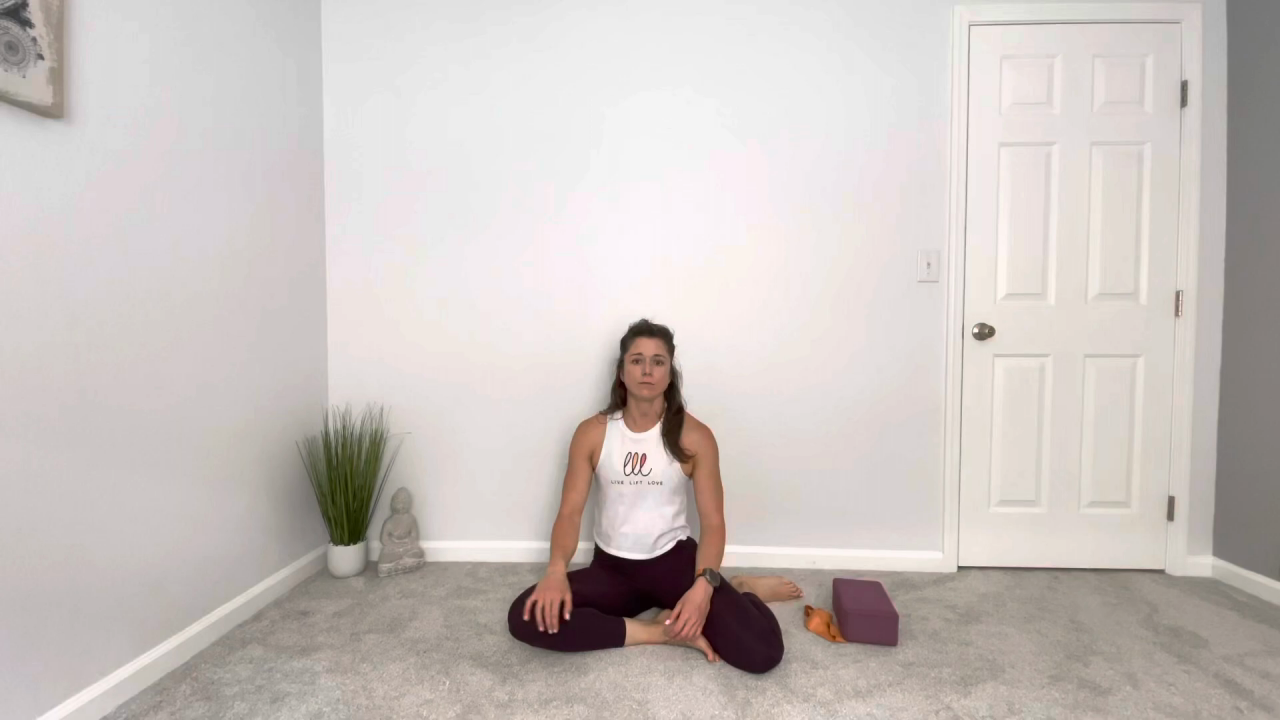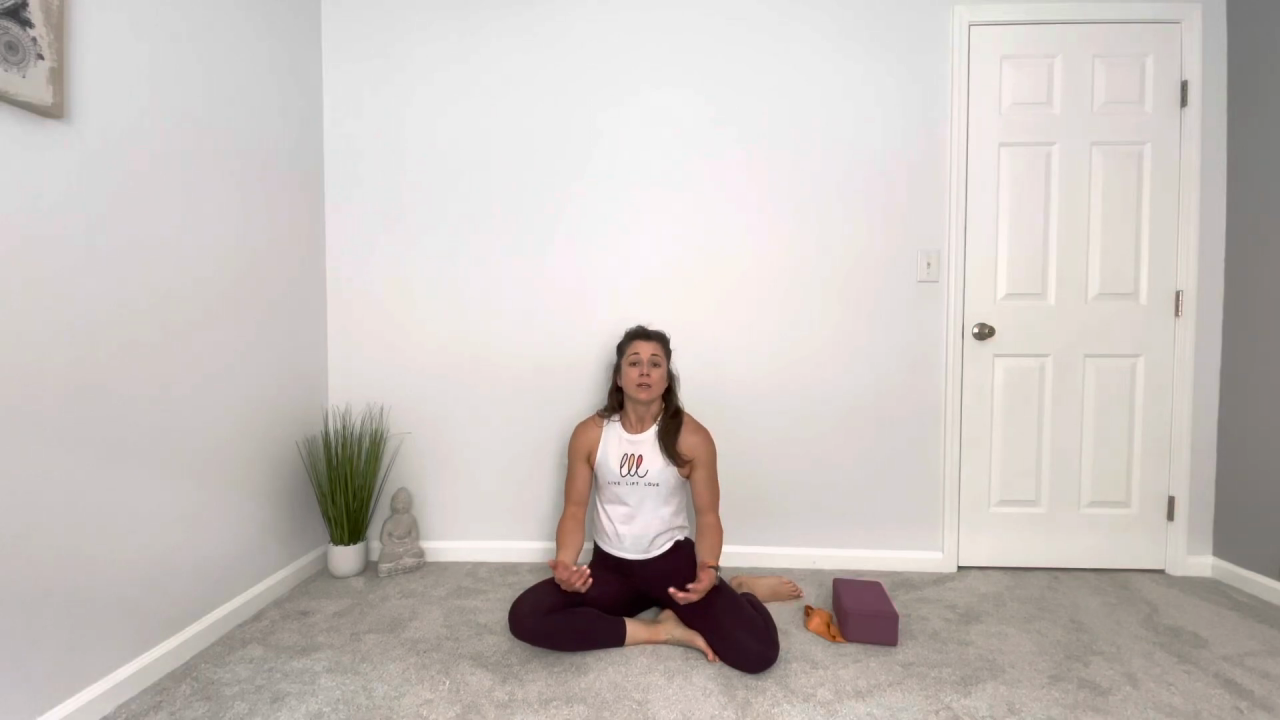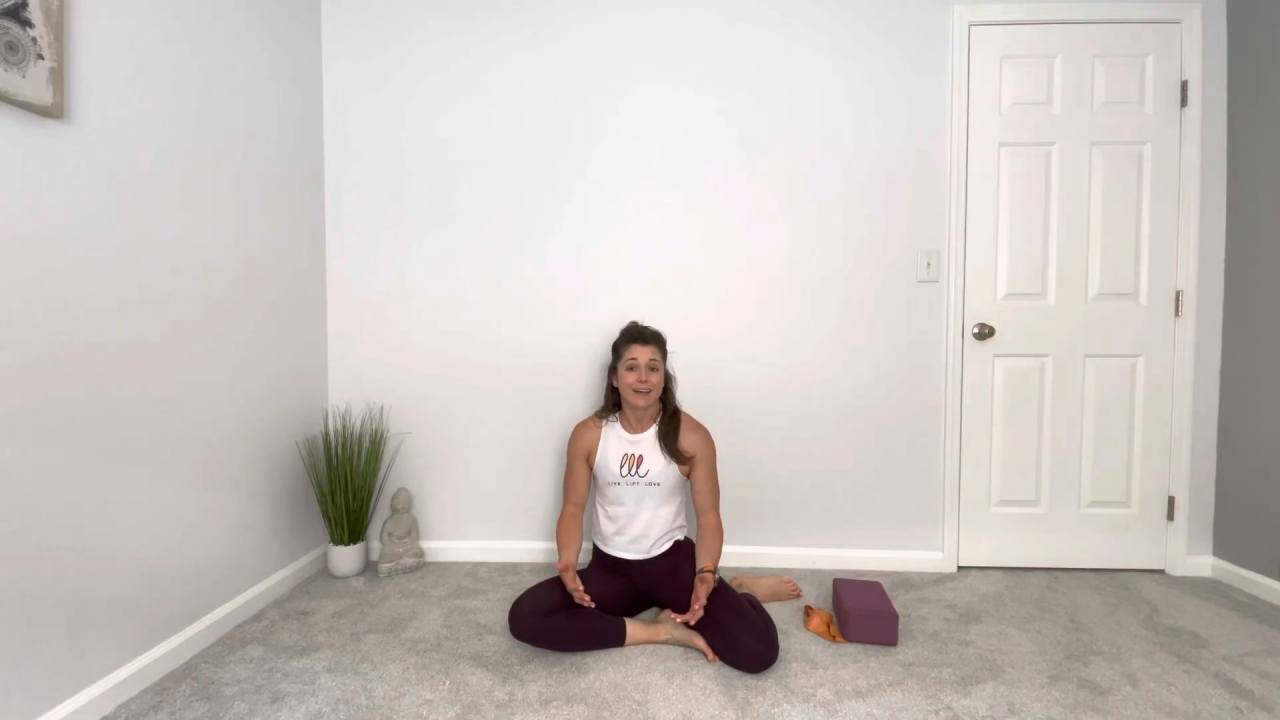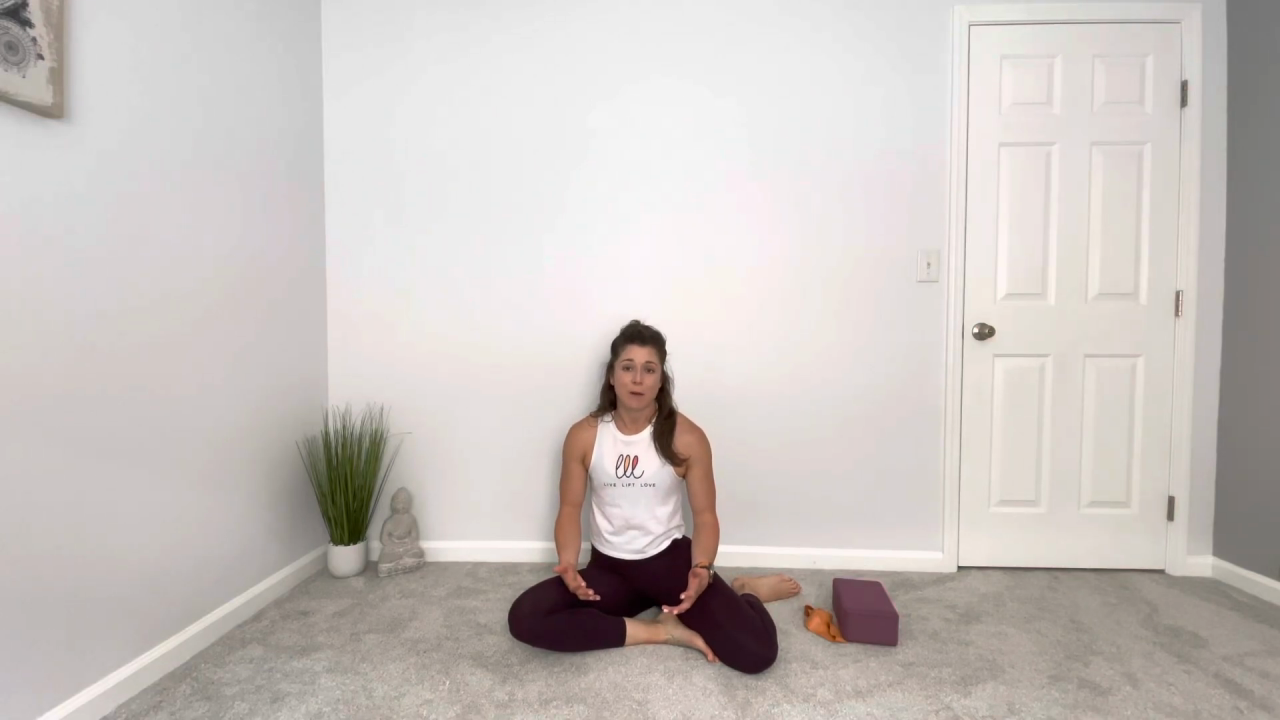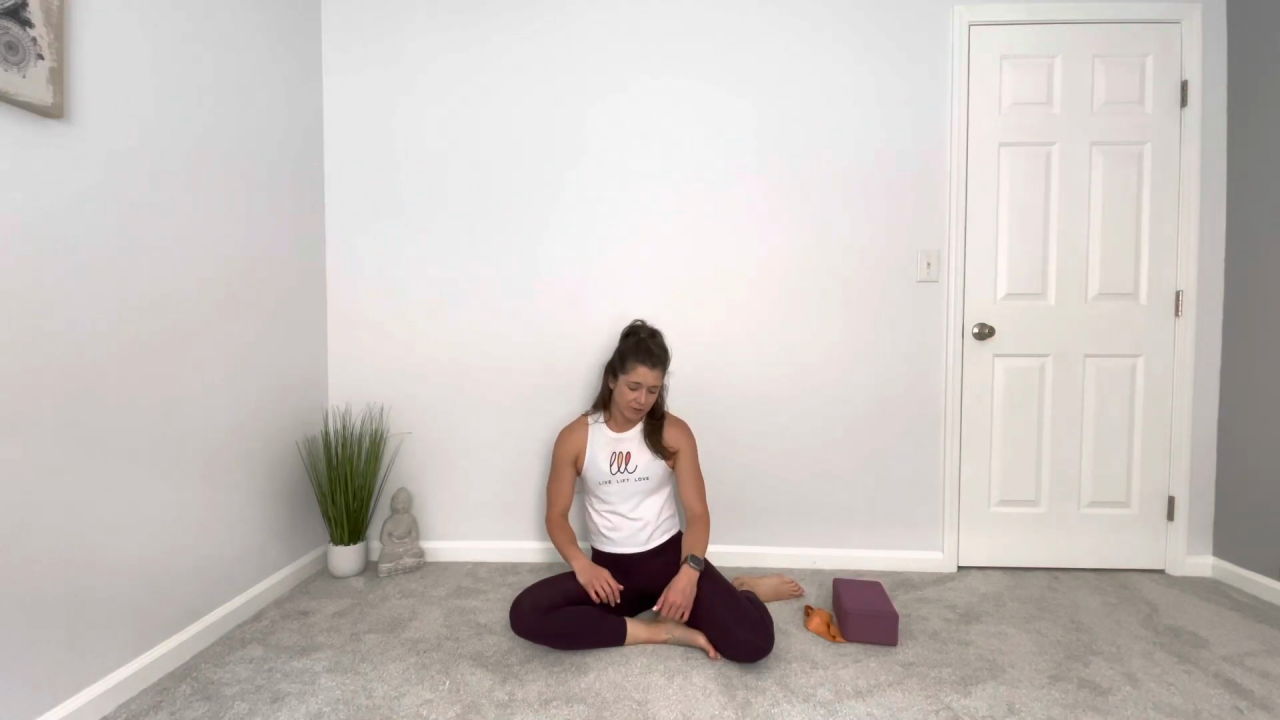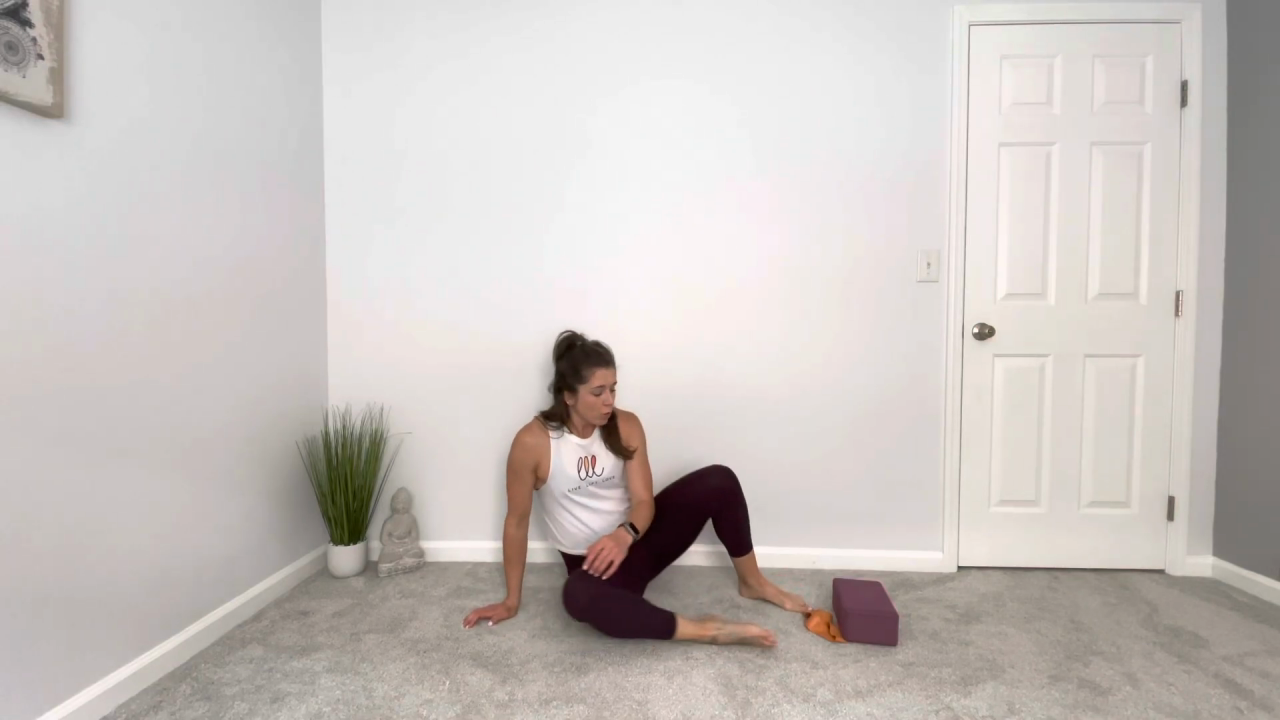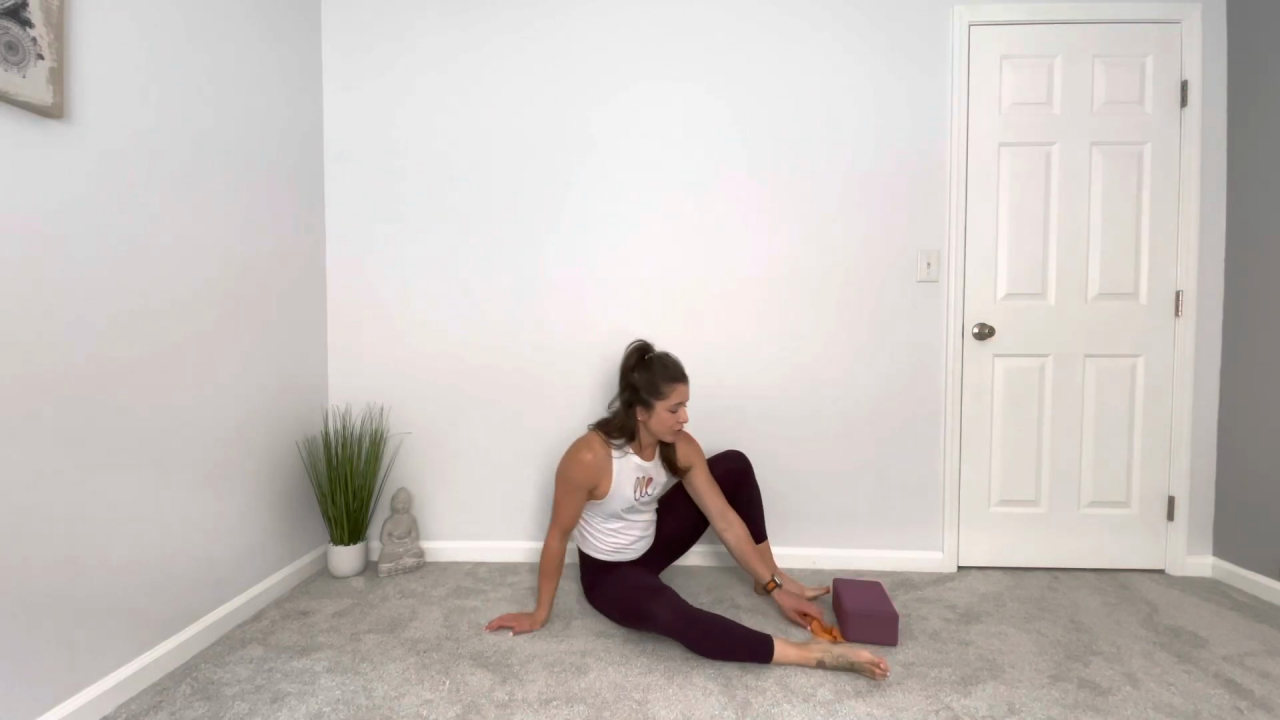
dt=0.7s
person 1, frame 1
left shoulder: (694, 436)
right shoulder: (592, 433)
left elbow: (712, 521)
right elbow: (570, 512)
left wrist: (705, 586)
right wrist: (556, 570)
left hip: (674, 561)
right hip: (613, 567)
left knee: (762, 651)
right knee: (526, 618)
left ankle: (736, 591)
right ankle: (659, 632)
person 1, frame 2
left shoulder: (692, 437)
right shoulder: (589, 433)
left elbow: (708, 516)
right elbow: (574, 509)
left wrist: (709, 572)
right wrist: (565, 563)
left hip: (672, 560)
right hip: (611, 567)
left knee: (758, 651)
right knee: (525, 617)
left ankle: (737, 591)
right ankle: (663, 631)
person 1, frame 3
left shoulder: (692, 436)
right shoulder: (588, 434)
left elbow: (709, 517)
right elbow: (573, 509)
left wrist: (708, 577)
right wrist: (568, 566)
left hip: (672, 560)
right hip: (610, 567)
left knee: (759, 651)
right knee: (525, 618)
left ankle: (738, 591)
right ankle: (662, 631)
person 1, frame 4
left shoulder: (687, 437)
right shoulder: (584, 435)
left elbow: (705, 515)
right elbow: (570, 509)
left wrist: (702, 570)
right wrist: (567, 564)
left hip: (670, 559)
right hip: (609, 568)
left knee: (757, 651)
right knee: (524, 618)
left ankle: (741, 592)
right ankle: (663, 631)
person 1, frame 5
left shoulder: (674, 433)
right shoulder: (575, 437)
left elbow: (697, 512)
right elbow: (556, 514)
left wrist: (688, 574)
right wrist: (580, 563)
left hip: (668, 556)
right hip: (610, 569)
left knee: (754, 642)
right knee: (525, 615)
left ankle: (740, 590)
right ankle: (661, 631)
person 1, frame 6
left shoulder: (626, 426)
right shoulder: (533, 442)
left elbow: (644, 502)
right elbow: (517, 522)
left wrist: (623, 535)
right wrist: (511, 601)
left hip: (635, 541)
right hip: (595, 562)
left knee: (719, 480)
right knee: (580, 595)
left ankle: (753, 583)
right ankle: (706, 630)
person 1, frame 7
left shoulder: (681, 447)
right shoulder: (590, 457)
left elbow: (726, 520)
right elbow: (558, 535)
left wrist: (774, 589)
right wrist: (540, 613)
left hip: (654, 542)
right hip: (609, 574)
left knee: (734, 465)
right knee: (669, 612)
left ankle: (773, 574)
right ankle: (805, 654)
